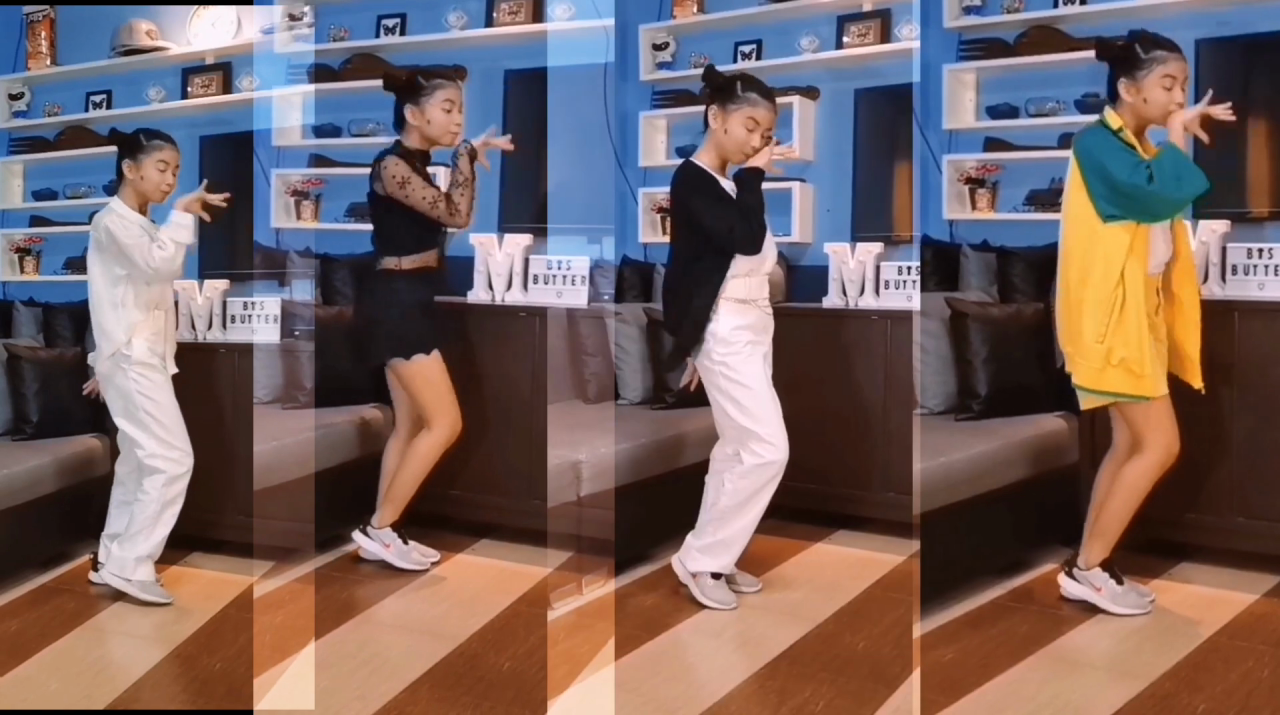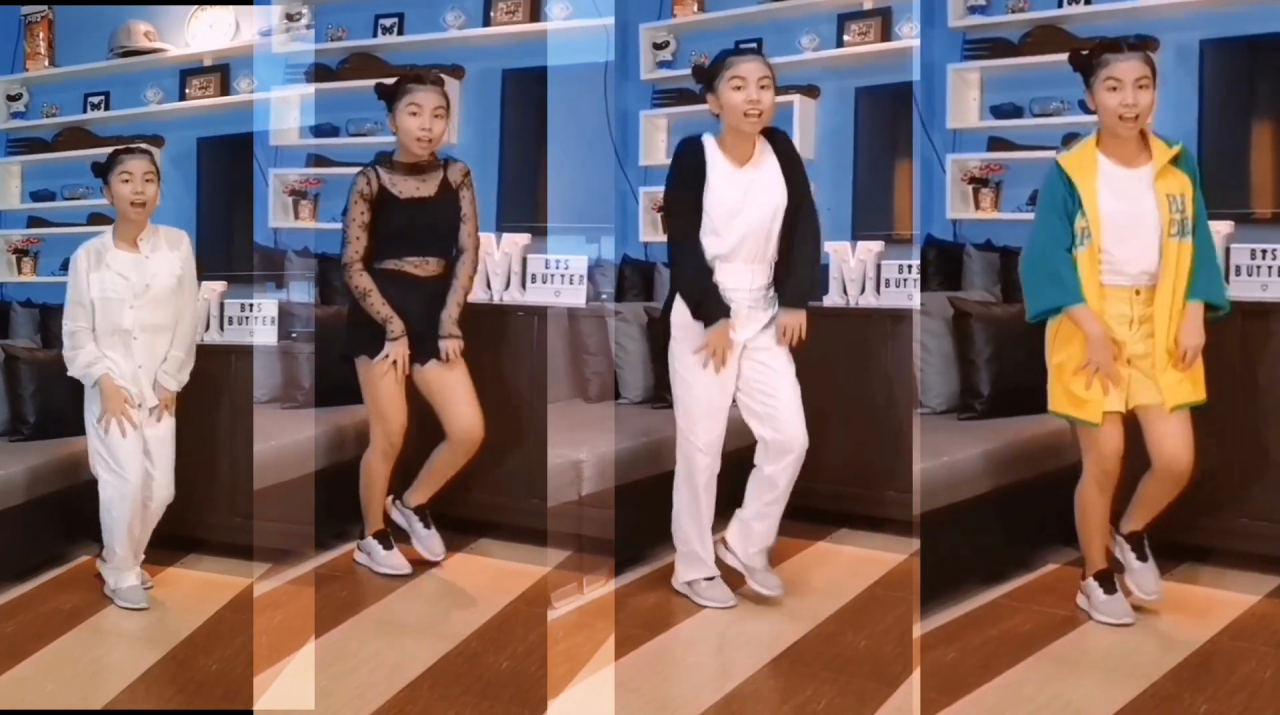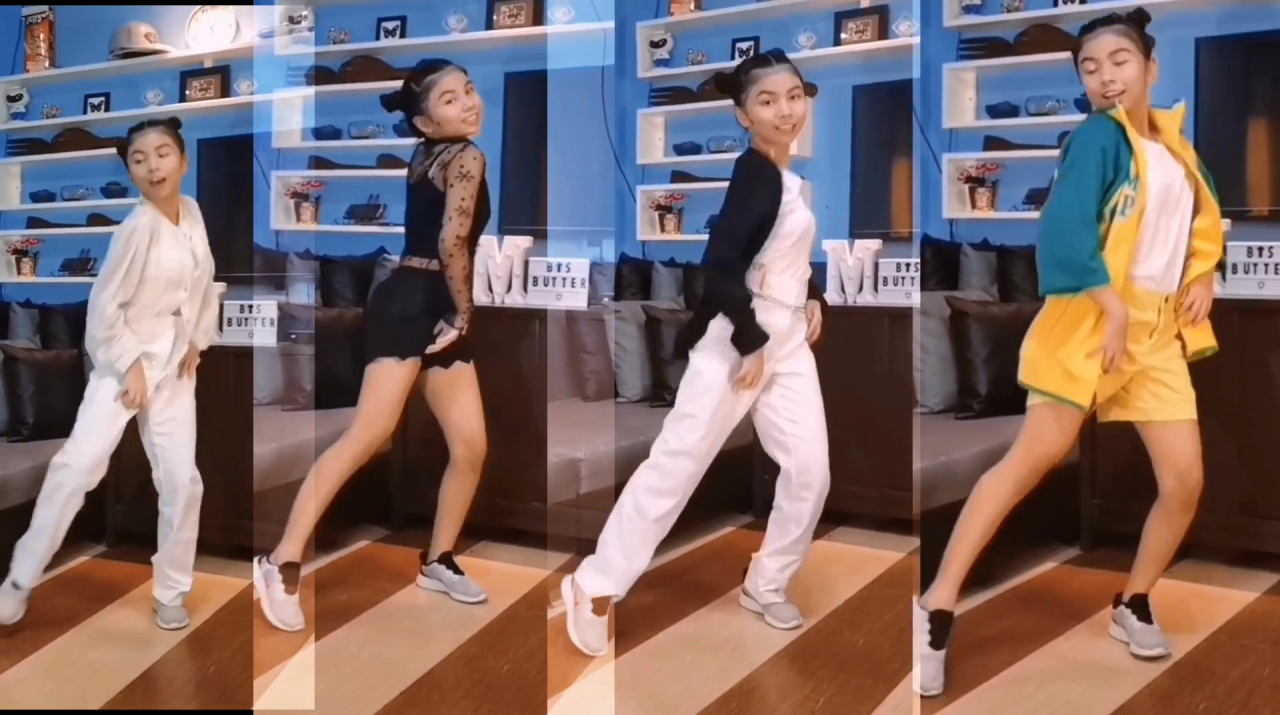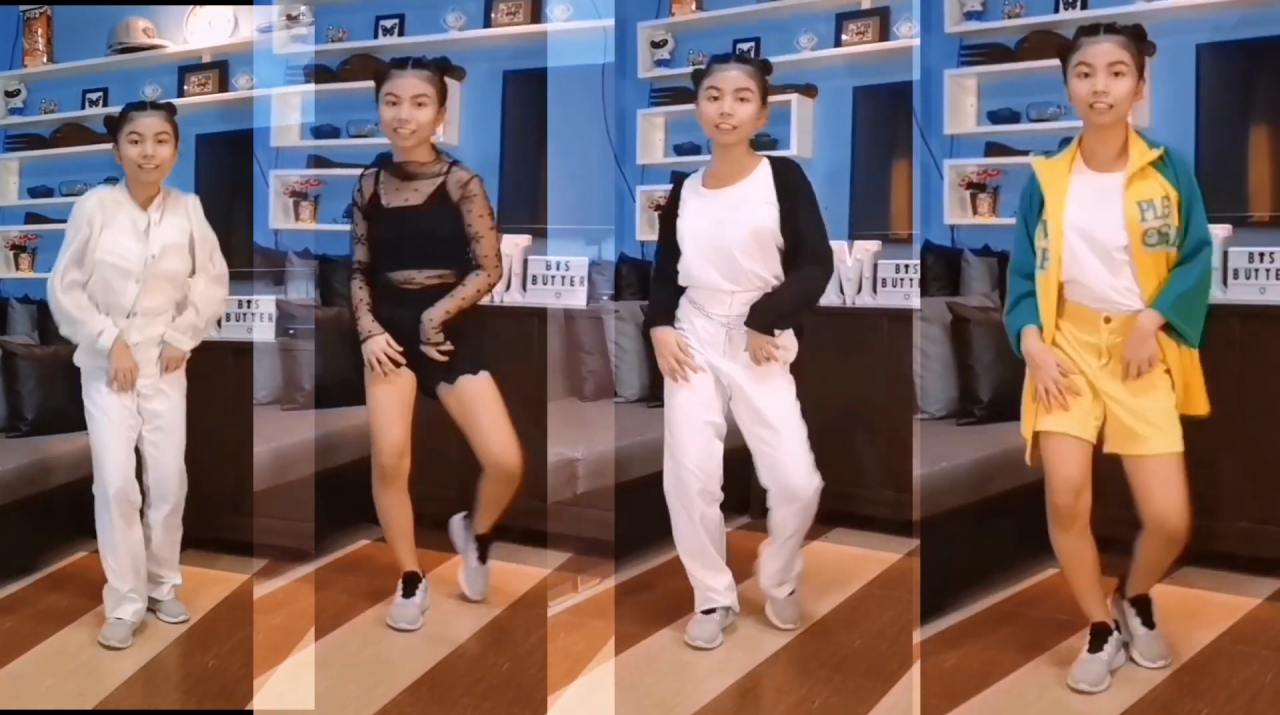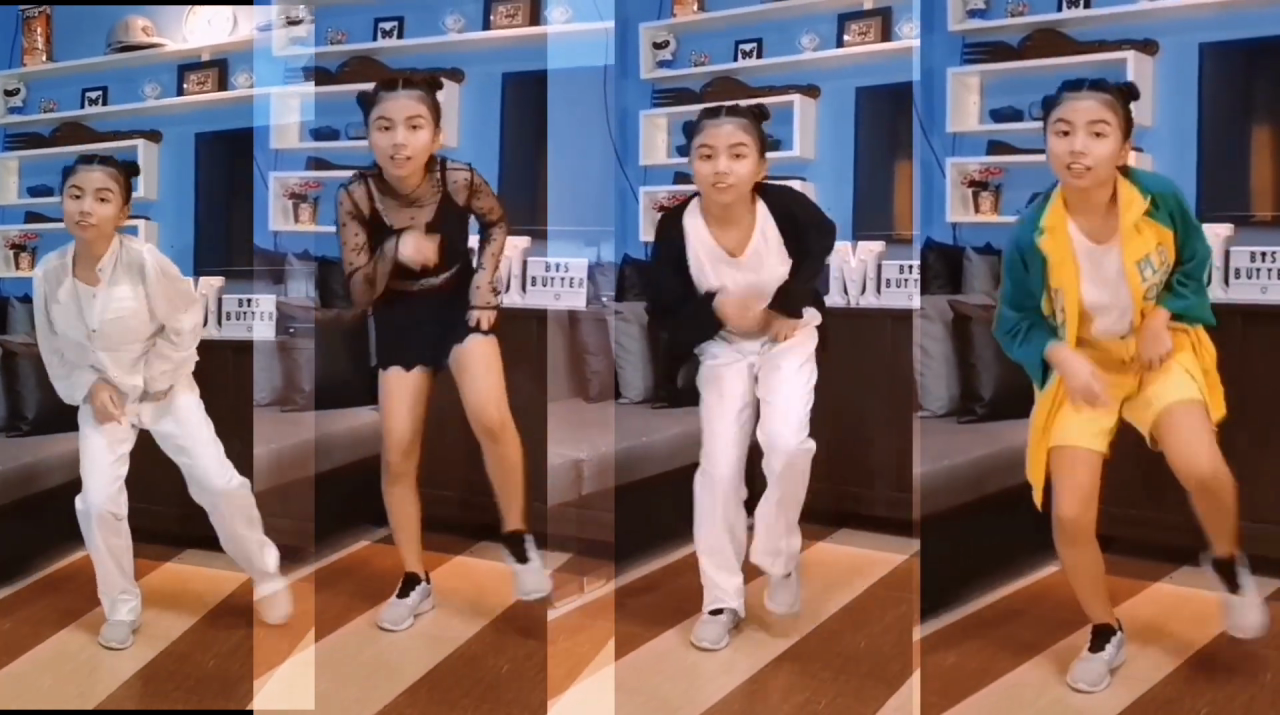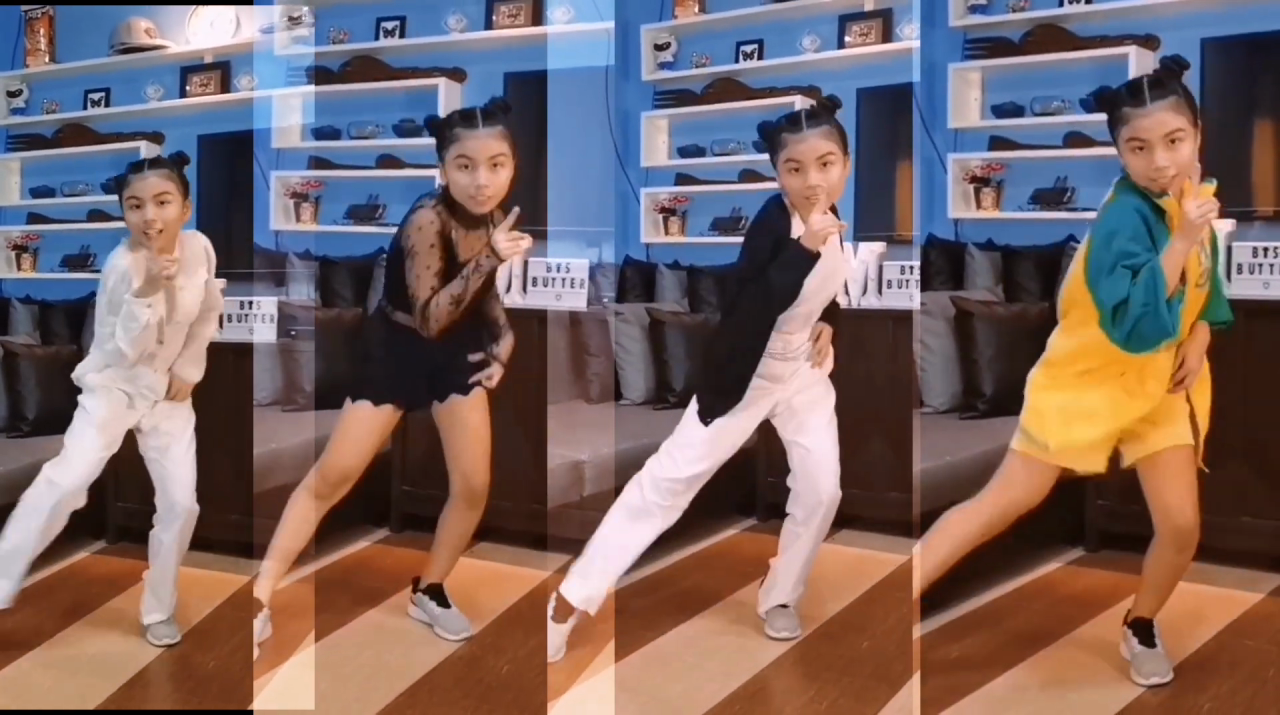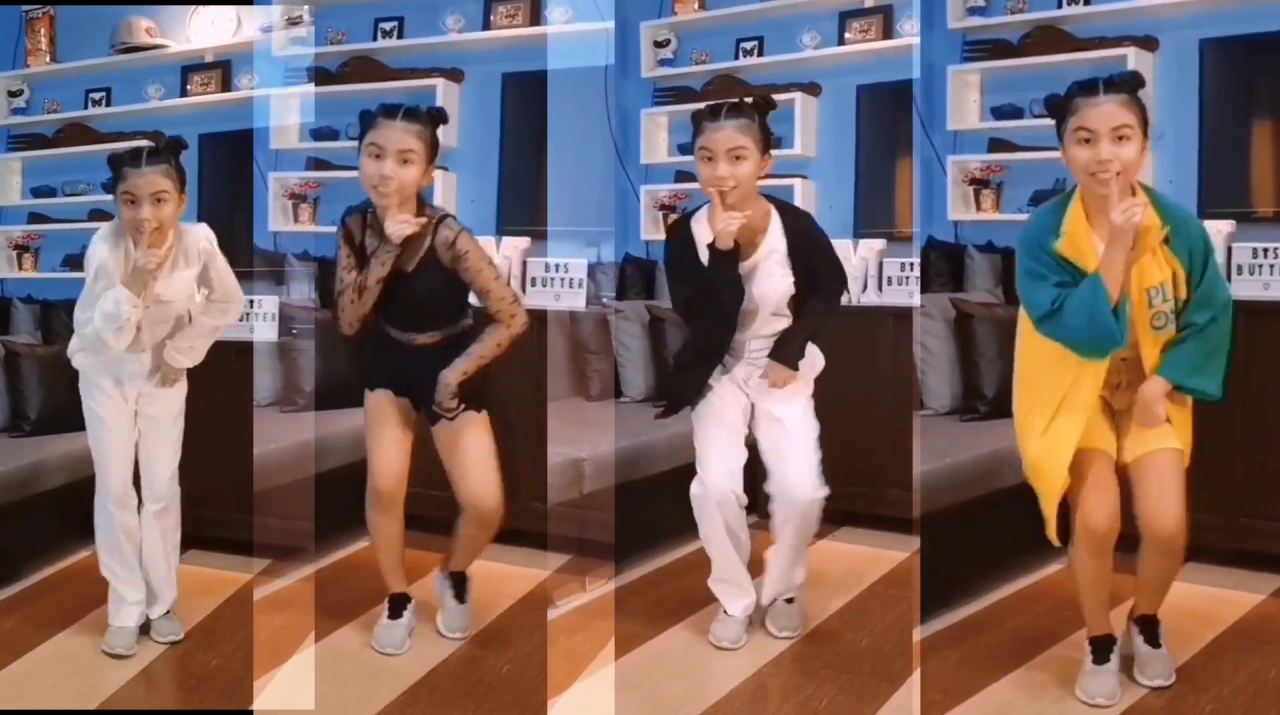
dt=0.7s
person 1, frame 1
left shoulder: (1143, 149)
right shoulder: (1097, 144)
right elbow: (1159, 194)
right wrist: (1180, 125)
left hip: (1138, 312)
right hip: (1108, 316)
left knee: (1129, 442)
right knee: (1160, 443)
left ankle: (1089, 565)
right ankle: (1086, 567)
person 1, frame 2
left shoulder: (1175, 166)
right shoulder: (1071, 171)
left elbow: (1196, 246)
right elbow: (1046, 255)
left wrist: (1195, 313)
right wrist: (1090, 328)
left hip: (1160, 325)
right hip: (1092, 325)
left knee: (1176, 462)
right knee: (1103, 461)
left ankle: (1131, 533)
right ankle: (1096, 577)
person 1, frame 3
left shoulder: (1171, 139)
right shoulder: (1098, 137)
left elbow: (1201, 215)
right elbow: (1066, 234)
left wrist: (1203, 275)
right wrist: (1111, 308)
left hip: (1160, 330)
right hip: (1094, 320)
left knee: (1185, 481)
right knee: (1029, 460)
left ankle: (1131, 603)
right ankle: (936, 611)
person 1, frame 4
left shoulder: (1167, 169)
right shoulder: (1046, 180)
left elbow: (1196, 258)
right elbow: (1022, 273)
left wrist: (1152, 322)
right wrist: (1033, 346)
left hip: (1139, 353)
right hip: (1064, 348)
left knee: (1170, 519)
right knee: (1065, 499)
left ankle: (1136, 600)
right ankle: (1100, 630)
person 1, frame 5
left shoulder: (1161, 200)
right shoulder: (1033, 230)
left elbow: (1192, 263)
right elbow: (1015, 323)
left wrist: (1162, 322)
right wrist: (1065, 362)
left hip: (1160, 350)
right hip: (1082, 369)
left knee: (1204, 472)
right knee: (1073, 514)
left ankle: (1228, 563)
right ankle: (1104, 632)
person 1, frame 6
left shoulder: (1190, 192)
right shoulder: (1127, 220)
right elbow: (1135, 328)
left wrist: (1200, 334)
right wrist: (1181, 240)
left hip: (1162, 377)
right hip: (1090, 372)
left knee: (1182, 525)
right knee: (1002, 504)
left ankle: (1141, 626)
person 1, frame 7
left shoulder: (1174, 226)
right shoulder: (1046, 231)
left elbow: (1211, 312)
right elbow: (1080, 331)
left wrist: (1167, 383)
right wrist: (1117, 247)
left hip: (1151, 381)
right hip: (1073, 386)
left knee: (1165, 528)
right knee: (1096, 521)
left ankle: (1146, 620)
right ankle: (1099, 645)
person 2, frame 1
left shoulder: (725, 180)
right shoulder: (692, 181)
right elbow: (746, 240)
right wrist: (751, 173)
left hip: (751, 327)
right hip: (728, 332)
left knee: (741, 448)
right knee: (766, 449)
left ankle: (716, 558)
right ankle: (701, 558)
person 2, frame 2
left shoulder: (781, 151)
right shoulder: (694, 156)
left elbow: (804, 232)
right elbow: (683, 245)
left wrist: (795, 302)
right wrist: (715, 318)
left hip: (760, 317)
right hip: (702, 318)
left knee: (788, 439)
right knee: (699, 448)
left ankle: (745, 546)
right ankle: (694, 568)
person 2, frame 3
left shoulder: (782, 175)
right shoulder: (758, 174)
right elbow: (722, 265)
left wrist: (812, 295)
right wrist: (749, 345)
left hip: (788, 343)
right hip: (733, 342)
left knee: (811, 469)
right knee: (677, 458)
left ankle: (766, 585)
right ankle: (597, 586)
person 2, frame 4
left shoulder: (784, 178)
right shoulder: (686, 188)
left elbow: (814, 267)
right elbow: (665, 268)
left wrist: (767, 321)
right wrist: (662, 326)
left hip: (757, 345)
right hip: (690, 344)
left knee: (796, 480)
right knee: (691, 480)
left ankle: (779, 580)
right ankle: (714, 598)
person 2, frame 5
left shoulder: (784, 204)
right shoulder: (676, 228)
left elbow: (822, 239)
right elbow: (663, 311)
left wrist: (790, 304)
right wrist: (717, 310)
left hip: (785, 335)
right hip: (724, 346)
left knee: (788, 445)
right knee: (720, 468)
left ankle: (778, 556)
right ankle: (723, 599)
person 2, frame 6
left shoulder: (831, 219)
right shoulder: (773, 222)
right elbow: (752, 307)
left wrist: (825, 320)
right wrist: (805, 246)
left hip: (804, 369)
right hip: (747, 372)
left knee: (822, 489)
right knee: (673, 475)
left ankle: (780, 597)
right ankle: (573, 598)
person 2, frame 7
left shoulder: (794, 225)
right shoulder: (686, 231)
left elbow: (829, 287)
right elbow: (702, 318)
left wrist: (791, 351)
right wrist: (723, 252)
left hip: (780, 367)
right hip: (719, 371)
left knee: (801, 491)
right knee: (715, 488)
left ankle: (782, 589)
right ankle: (735, 600)
person 3, frame 1
left shoulder: (413, 166)
right shoulder: (393, 167)
right elbow: (456, 215)
right wrist: (470, 152)
left hip: (409, 303)
right hip: (394, 304)
left knee: (412, 424)
right knee: (445, 422)
left ankle: (382, 532)
right ankle: (379, 527)
person 3, frame 2
left shoulder: (456, 174)
right shoulder: (371, 180)
left elbow: (468, 250)
right elbow: (354, 266)
left wrist: (451, 321)
right wrist: (394, 328)
left hip: (432, 311)
right hip: (382, 314)
left knee: (469, 431)
right knee: (389, 435)
left ankle: (411, 504)
right ankle: (372, 538)
person 3, frame 3
left shoulder: (433, 162)
right shoulder: (465, 160)
right elbow: (453, 241)
left wrist: (459, 309)
right wrist: (461, 308)
left hip: (440, 315)
right hip: (406, 307)
left knee: (472, 448)
right knee: (365, 438)
left ankle: (438, 561)
right ankle: (283, 565)
person 3, frame 4
left shoulder: (460, 181)
right shoulder: (371, 181)
left elbow: (488, 267)
right elbow: (360, 268)
left wrist: (438, 314)
right wrist: (368, 330)
left hip: (447, 326)
right hip: (392, 325)
left knee: (505, 461)
right knee: (389, 462)
left ankle: (475, 529)
right ankle: (410, 579)
person 3, frame 5
left shoulder: (462, 179)
right shoulder: (356, 197)
left elbow: (497, 224)
right elbow: (362, 293)
left wrist: (485, 277)
right wrist: (394, 256)
left hip: (464, 307)
right hip: (402, 321)
left knee: (490, 419)
right knee: (398, 458)
left ankle: (518, 537)
right ankle: (414, 579)
person 3, frame 6
left shoulder: (492, 218)
right shoulder: (426, 221)
right elbow: (430, 317)
left wrist: (504, 333)
right wrist: (489, 263)
left hip: (458, 350)
right hip: (395, 348)
left knee: (474, 484)
right knee: (330, 479)
left ankle: (429, 590)
right ankle: (258, 601)
person 3, frame 7
left shoulder: (447, 236)
right shoulder: (355, 224)
left elbow: (512, 318)
right elbow: (349, 321)
left wrist: (460, 376)
right wrist: (389, 248)
left hip: (449, 362)
right hip: (387, 362)
left knee: (485, 505)
right knee: (385, 489)
left ankle: (455, 575)
right ankle: (398, 600)
person 4, frame 1
left shoulder: (140, 224)
right shoulder: (112, 222)
right elbow: (162, 264)
left wrist: (103, 364)
right wrist: (183, 211)
left hip: (143, 357)
right hip: (131, 359)
left knee: (139, 461)
right knee: (173, 460)
left ankle: (111, 559)
right ankle: (130, 566)
person 4, frame 2
left shoulder: (176, 243)
right shoulder: (89, 256)
left elbow: (185, 319)
right elbow: (76, 333)
left wrist: (172, 380)
right wrist: (105, 381)
left hip: (157, 385)
right hip: (109, 385)
left knee: (160, 488)
right knee: (124, 483)
left ankle: (122, 559)
right ankle: (120, 576)
person 4, frame 3
left shoulder: (191, 213)
right shoulder: (139, 227)
right elbow: (104, 307)
left wrist: (197, 343)
right wrist: (129, 366)
left hip: (173, 367)
right hip: (122, 366)
left knee: (181, 481)
right knee: (79, 466)
left ankle: (170, 590)
person 4, frame 4
left shoulder: (187, 209)
right shoulder: (94, 205)
left elbow: (212, 282)
right elbow: (63, 287)
left wrist: (182, 340)
right wrist: (109, 341)
left hip: (163, 363)
right hip: (104, 359)
left knee: (168, 482)
right knee: (117, 485)
left ankle: (160, 587)
right ankle: (123, 607)
person 4, frame 5
left shoulder: (146, 259)
right shoulder: (49, 273)
left elbow: (186, 325)
right elbow: (55, 352)
left wrist: (154, 381)
right wrist: (89, 388)
left hip: (166, 387)
right hip: (101, 395)
left knee: (221, 486)
right knee: (98, 503)
left ankle: (265, 573)
right ankle: (121, 608)
person 4, frame 6
left shoulder: (197, 248)
right shoulder: (123, 264)
right elbow: (121, 351)
left wrist: (189, 368)
right wrist: (146, 290)
left hip: (167, 393)
right hip: (111, 388)
left knee: (180, 504)
right knee: (64, 483)
left ankle: (159, 609)
person 4, frame 7
left shoulder: (200, 242)
right shoulder: (104, 247)
left elbow: (227, 305)
right elbow: (100, 333)
left wrist: (179, 353)
right wrist: (132, 279)
left hip: (161, 375)
right hip: (105, 375)
left knee: (162, 489)
right knee: (115, 488)
left ankle: (161, 603)
right ankle: (126, 610)
